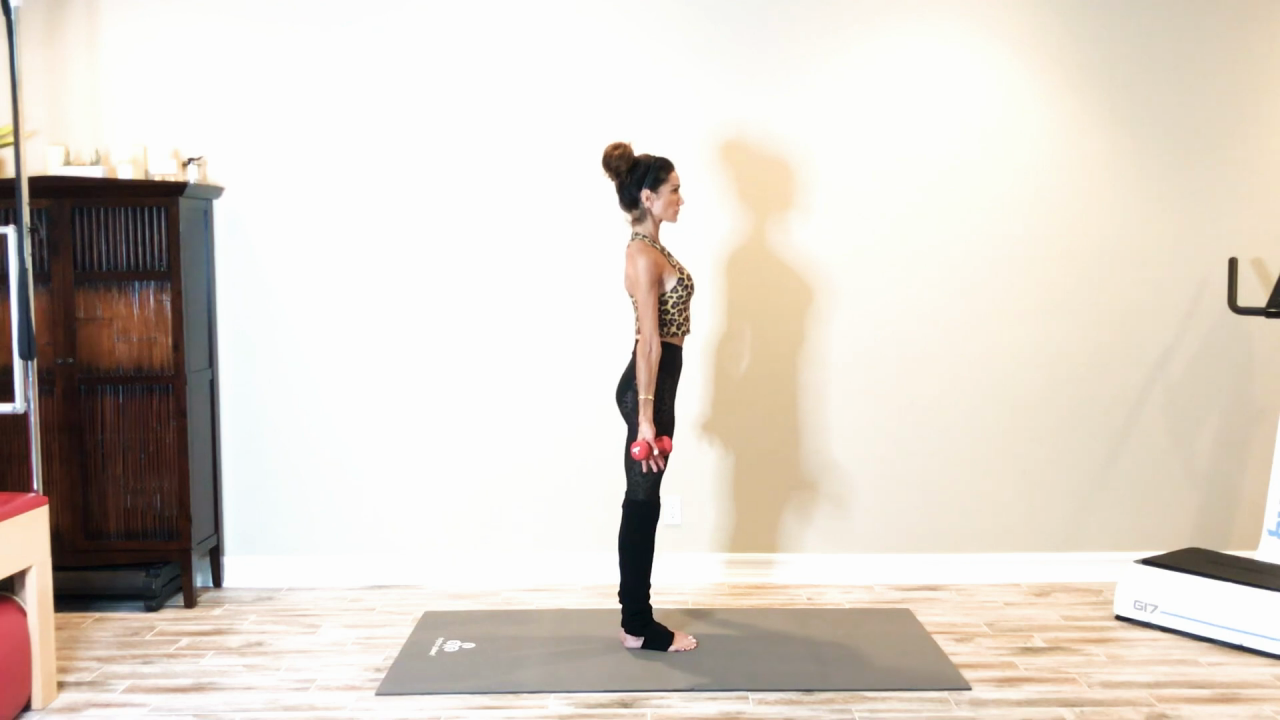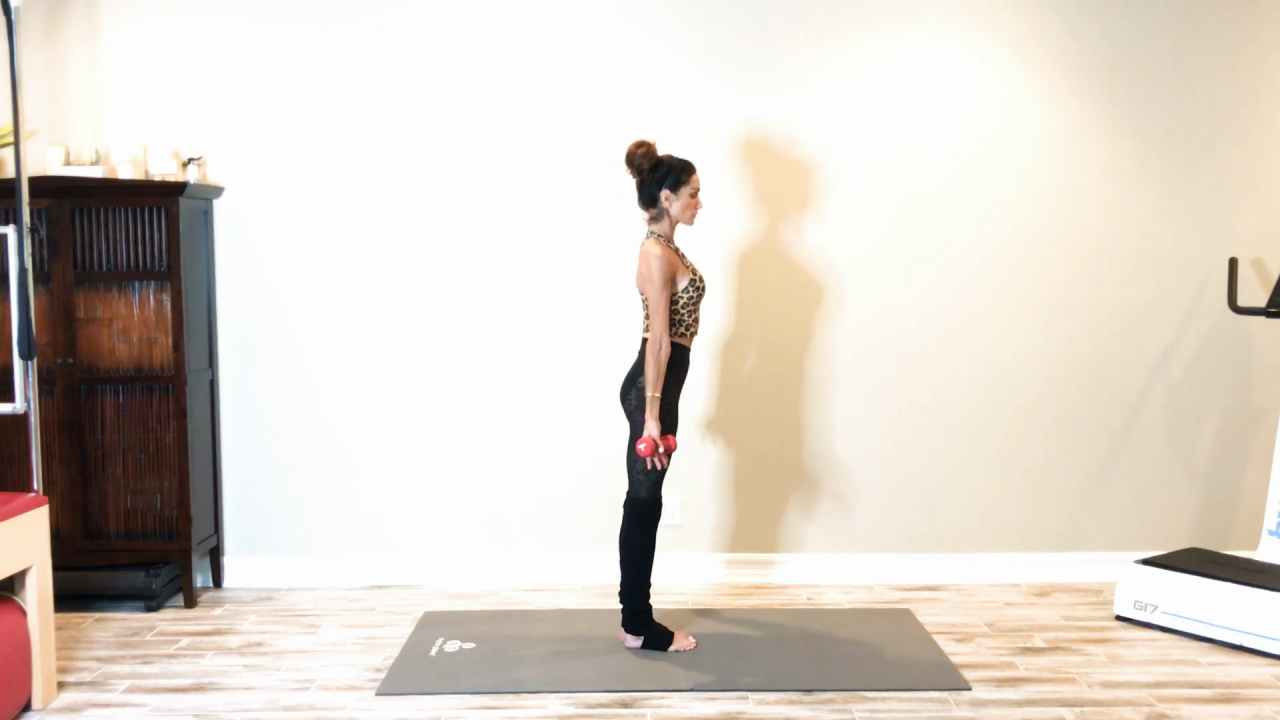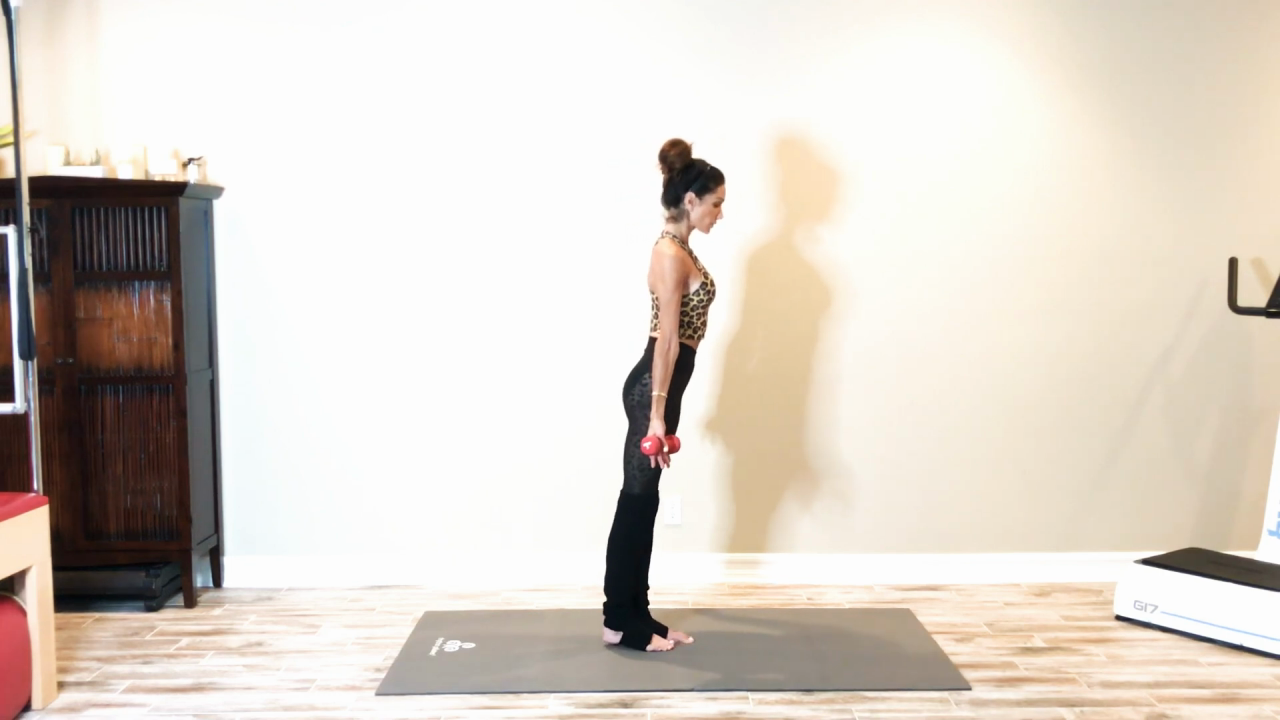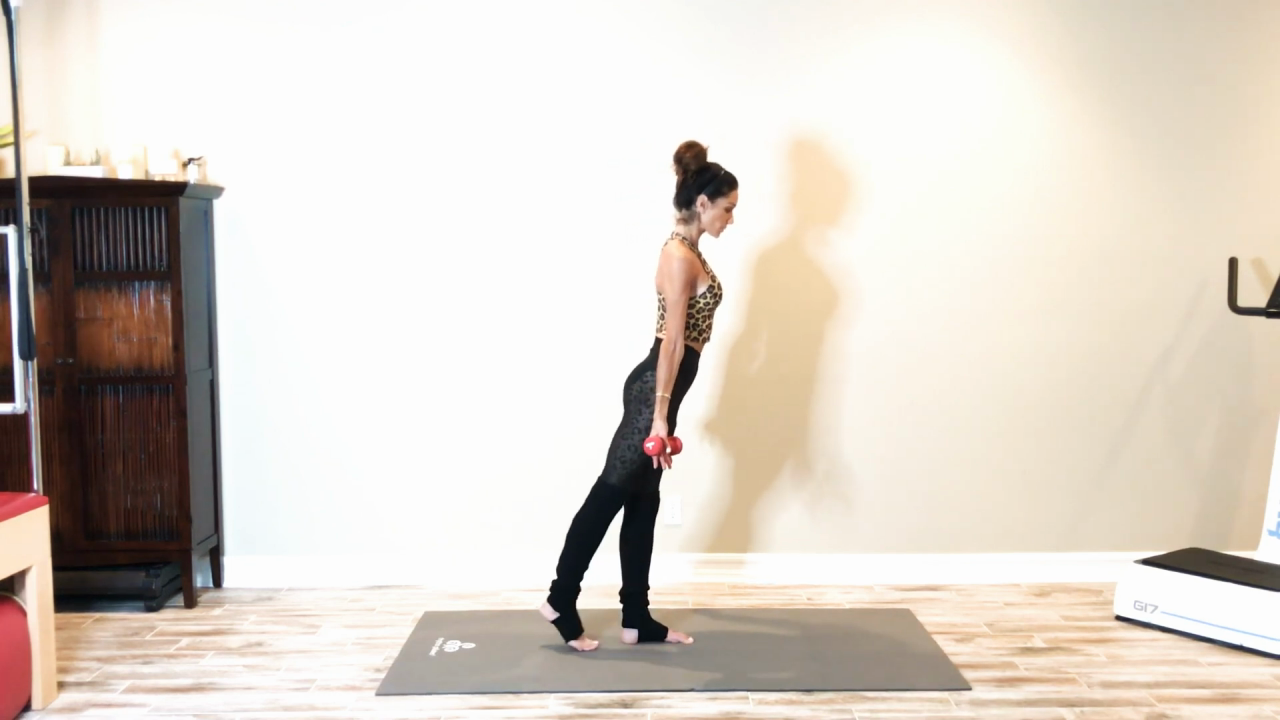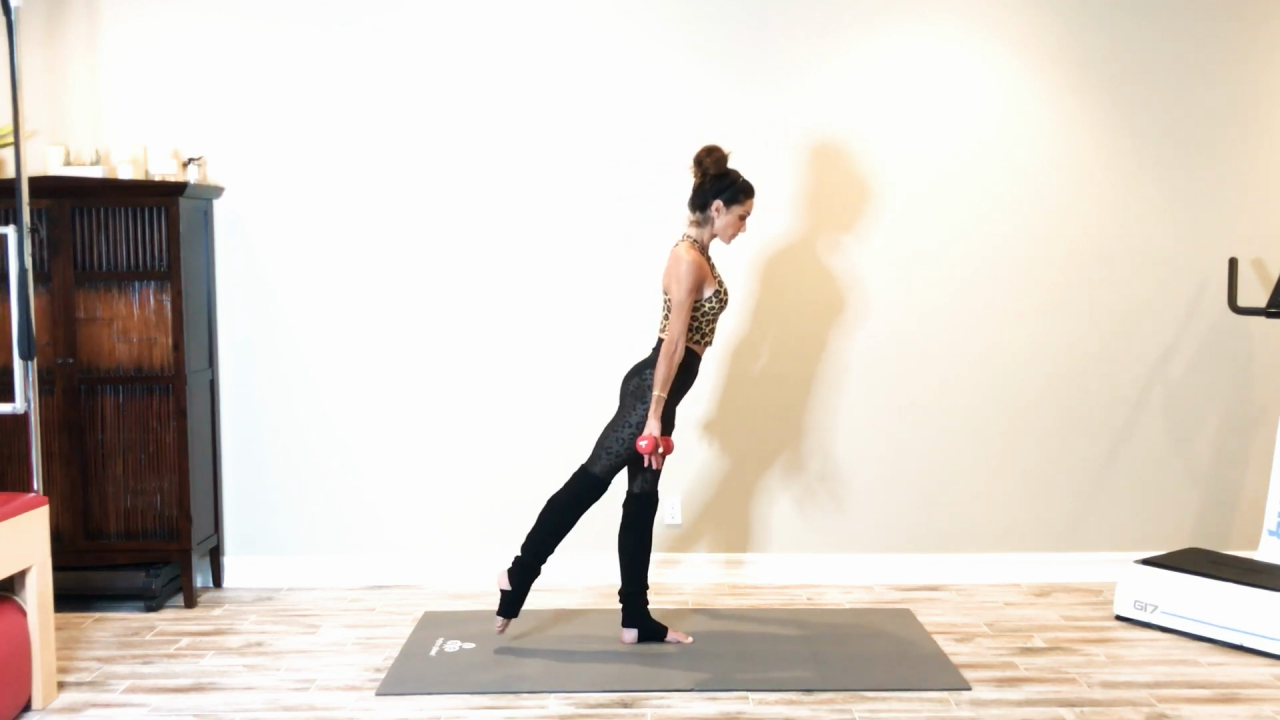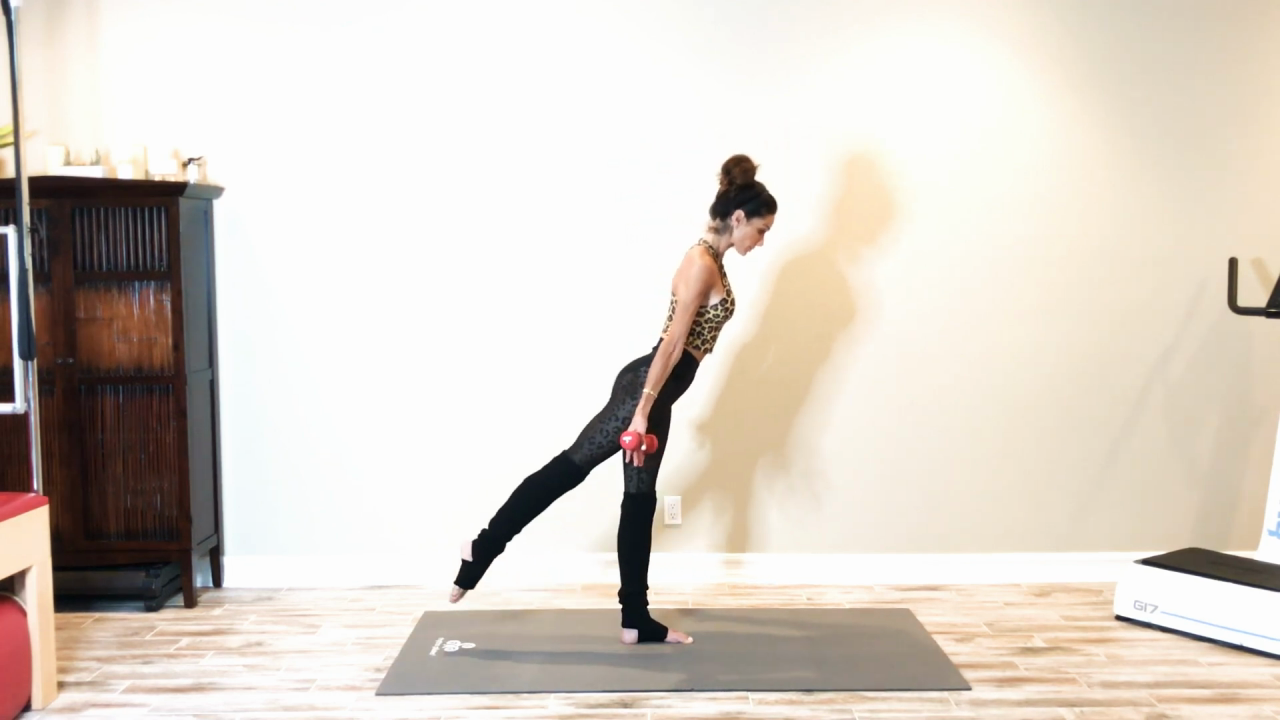
dt=0.7s
person 1, frame 1
left shoulder: (651, 248)
right shoulder: (642, 255)
right elbow: (648, 340)
right wrist: (646, 416)
left hip: (657, 382)
right hip: (648, 386)
left knee: (642, 504)
right knee: (641, 505)
left ankle: (636, 618)
right ankle: (637, 627)
person 1, frame 2
left shoulder: (664, 248)
right shoulder: (656, 254)
right elbow: (657, 338)
right wrist: (651, 415)
left hip: (660, 383)
right hip: (651, 386)
left knee: (645, 504)
right knee: (643, 504)
left ankle: (639, 619)
right ankle: (638, 627)
person 1, frame 3
left shoulder: (678, 249)
right shoulder: (670, 254)
right elbow: (665, 339)
right wrist: (657, 414)
left hip: (661, 385)
right hip: (652, 388)
left knee: (644, 502)
right knee: (636, 502)
left ankle: (637, 616)
right ankle: (618, 621)
person 1, frame 4
left shoulder: (688, 251)
right shoulder: (679, 256)
right elbow: (671, 339)
right wrist: (659, 415)
left hip: (661, 388)
right hip: (654, 387)
left knee: (642, 500)
right knee: (610, 491)
left ankle: (636, 619)
right ankle: (561, 602)
person 1, frame 5
left shoulder: (696, 255)
right shoulder: (689, 259)
right elbow: (673, 340)
right wrist: (655, 415)
left hip: (659, 389)
right hip: (652, 389)
left knee: (642, 499)
right knee: (591, 480)
left ankle: (636, 619)
right ankle: (519, 575)
person 1, frame 6
left shoulder: (711, 262)
right shoulder: (701, 263)
right elbow: (672, 342)
right wrist: (642, 411)
left hip: (656, 390)
right hip: (646, 384)
left knee: (640, 500)
right knee: (570, 466)
left ankle: (636, 621)
right ankle: (482, 551)
